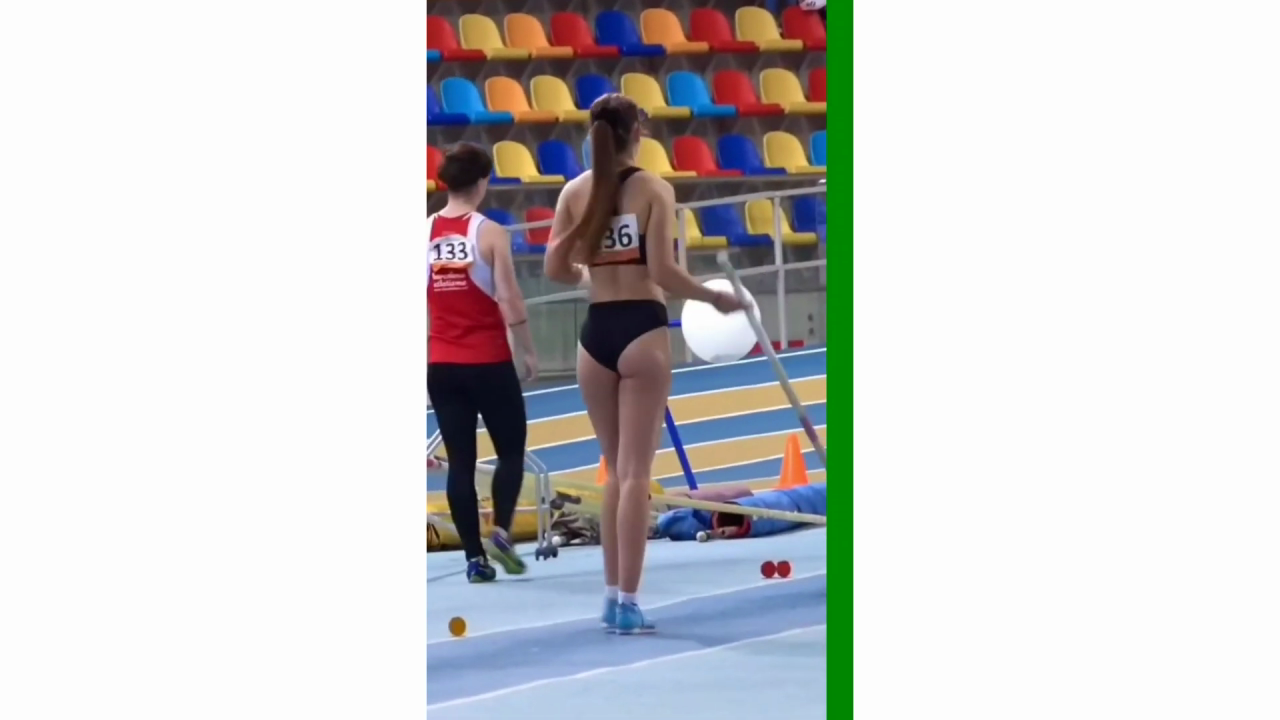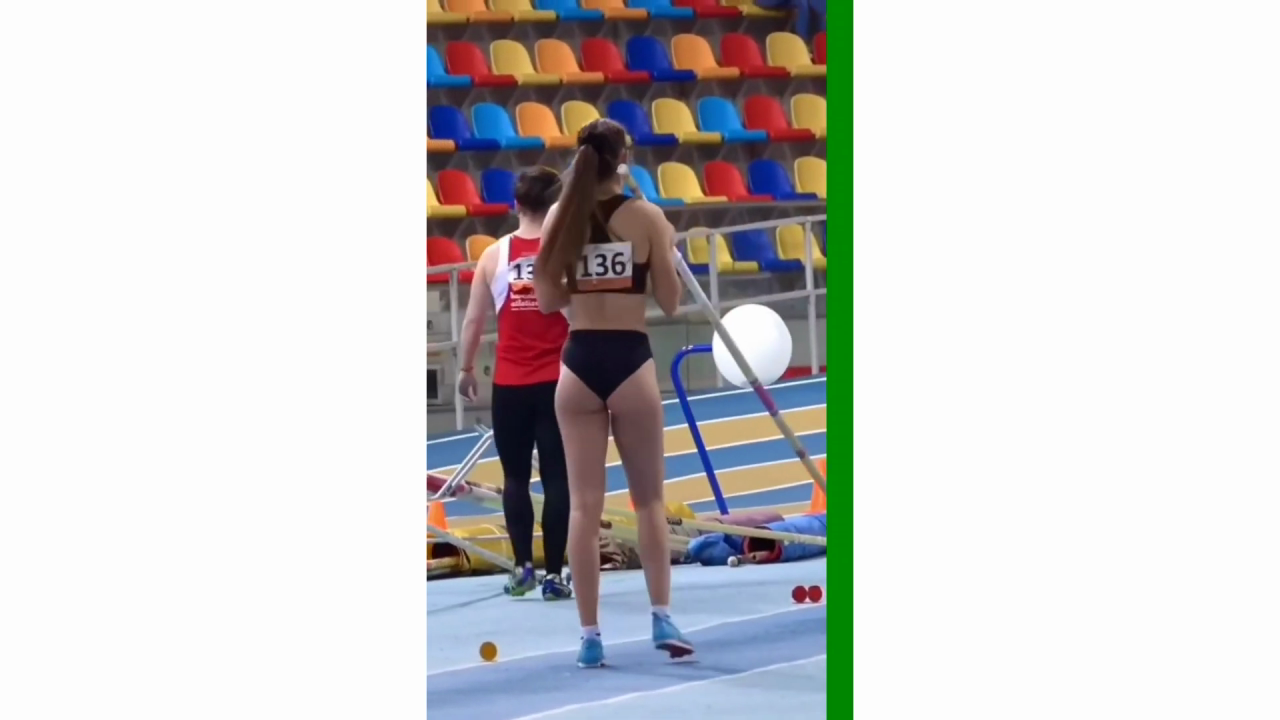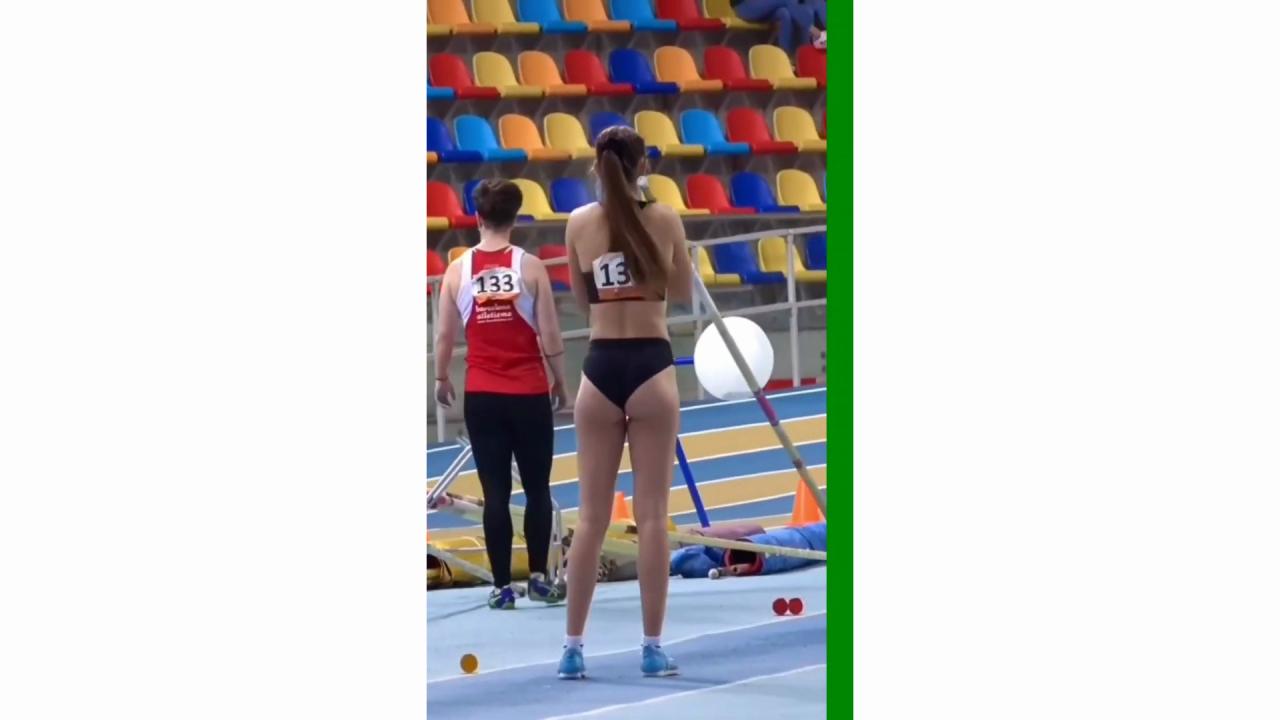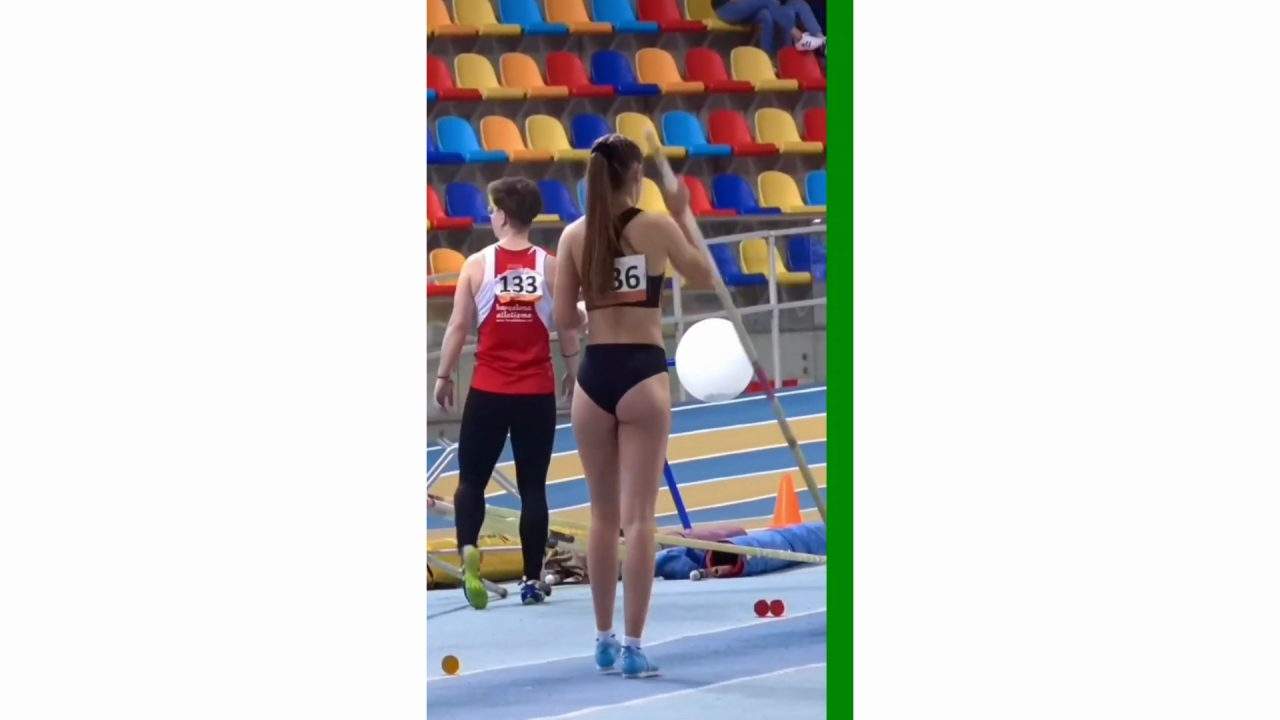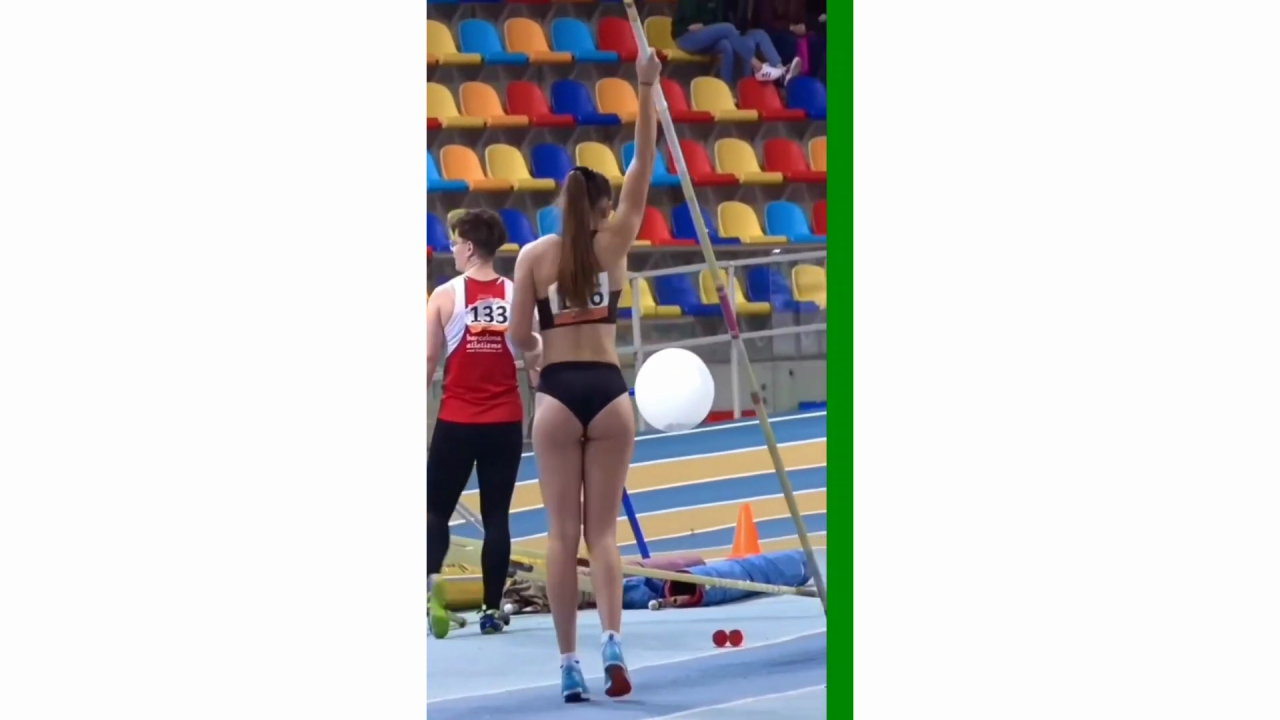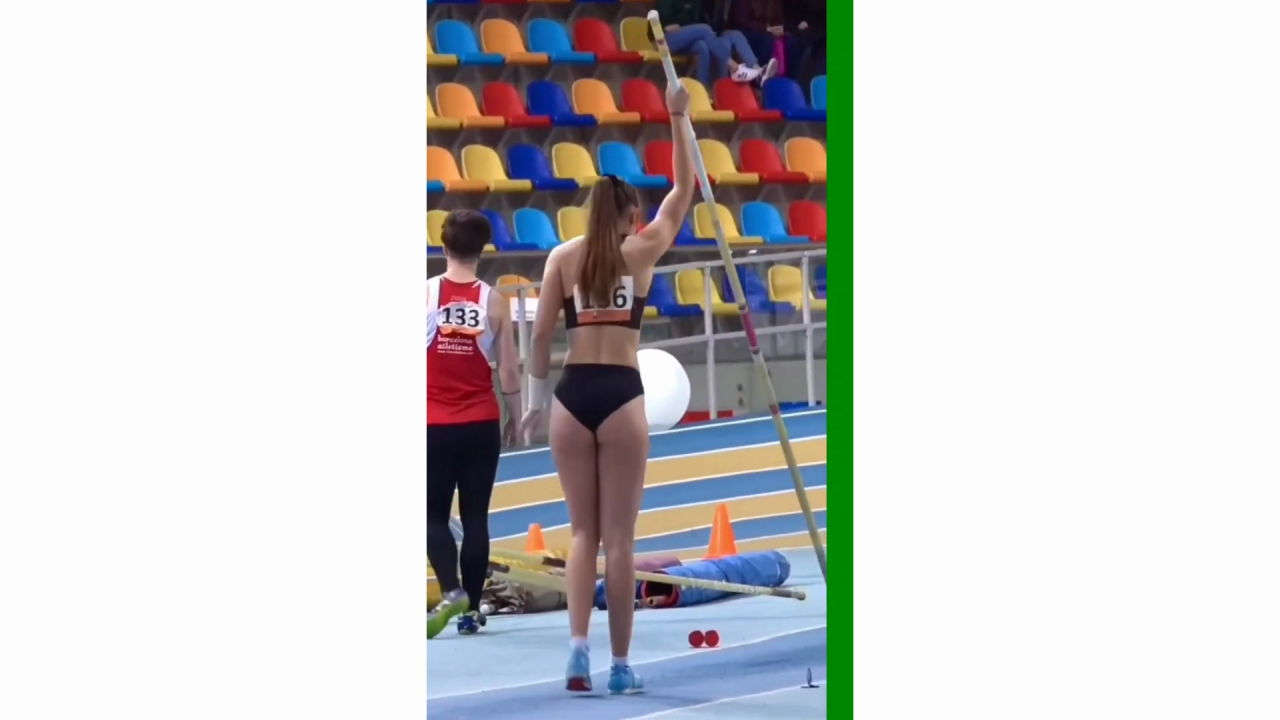
dt=0.7s
person 1, frame 1
left shoulder: (574, 191)
right shoulder: (654, 189)
left elbow: (556, 269)
right elbow: (663, 273)
right wrist: (715, 296)
left hip: (596, 334)
right hip: (642, 331)
left knee: (616, 470)
right knee: (636, 473)
left ankle: (611, 591)
right ankle: (628, 602)
person 1, frame 2
left shoulder: (559, 217)
right shoulder: (647, 216)
left elbow: (548, 302)
right elbow: (670, 303)
left hip: (579, 365)
right hip: (630, 363)
left knee: (585, 505)
right knee: (649, 500)
left ankle: (590, 636)
right ankle: (661, 617)
person 1, frame 3
left shoulder: (579, 222)
right shoulder: (666, 219)
left hip: (600, 370)
right hip: (651, 367)
left knee: (591, 516)
right knee: (652, 515)
left ankle: (572, 647)
right ankle: (653, 647)
person 1, frame 4
left shoulder: (573, 235)
right shoulder: (657, 226)
left elbow: (562, 319)
right elbow: (705, 276)
right wrist: (683, 215)
left hip: (594, 376)
right hip: (643, 374)
left knee: (603, 514)
right knee: (638, 516)
left ankle: (605, 640)
right ankle: (632, 645)
person 1, frame 5
left shoulder: (533, 254)
right shoulder: (614, 241)
left elbow: (519, 337)
right elbow: (644, 163)
right wrist: (647, 87)
left hip: (557, 396)
right hip: (608, 393)
left knee: (563, 534)
right knee: (601, 530)
left ankle: (569, 664)
right ankle: (611, 641)
person 1, frame 6
left shoulder: (562, 255)
right shoulder: (643, 248)
left elbow: (541, 333)
right elbow: (684, 189)
left wrist: (536, 394)
right wrist: (679, 118)
left hip: (572, 395)
right hip: (621, 396)
left knee: (582, 532)
right knee: (618, 537)
left ankle: (579, 645)
right ankle: (620, 665)
person 2, frame 1
left shoulder: (426, 234)
right shoulder: (490, 233)
right elbow: (509, 300)
right wrist: (529, 352)
left hip: (442, 365)
right hip: (489, 363)
left knee: (460, 462)
right knee: (511, 454)
left ankle: (475, 556)
right ankle: (501, 531)
person 2, frame 2
left shoulder: (494, 255)
left elbow: (473, 320)
left wrist: (465, 369)
left hip: (510, 384)
right hip: (558, 383)
left knee: (515, 478)
right knee: (555, 480)
left ankle: (522, 565)
right ankle: (553, 574)
person 2, frame 3
left shoulder: (458, 270)
right shoulder: (530, 266)
left elbow: (445, 335)
right elbow: (550, 334)
left wrist: (441, 379)
right wrist: (561, 382)
left hip: (481, 395)
right hip: (529, 394)
left knee: (495, 492)
right knee: (537, 489)
left ankle: (502, 585)
right ankle: (539, 575)
person 2, frame 4
left shoulder: (477, 264)
right shoulder: (551, 266)
left elbow: (458, 326)
right elbow: (568, 331)
left wrist: (443, 376)
right wrist: (574, 374)
left hip: (488, 390)
right hip: (537, 392)
left knee: (472, 480)
right knee: (533, 488)
left ankle: (468, 549)
right ankle: (533, 580)
person 2, frame 5
left shoulder: (444, 295)
right shoulder: (516, 296)
left elbow: (428, 359)
right elbow: (534, 361)
left hip: (457, 421)
right hip: (505, 423)
left knee: (436, 510)
right knee: (496, 518)
left ankle: (430, 583)
right ankle: (492, 609)
person 2, frame 6
left shoulder: (424, 294)
right shoulder: (494, 301)
right elbow: (508, 369)
right wrist: (514, 416)
left hip: (434, 424)
right hip: (481, 424)
left knee: (436, 517)
right knee: (475, 518)
left ankle: (453, 593)
right ankle: (471, 609)
